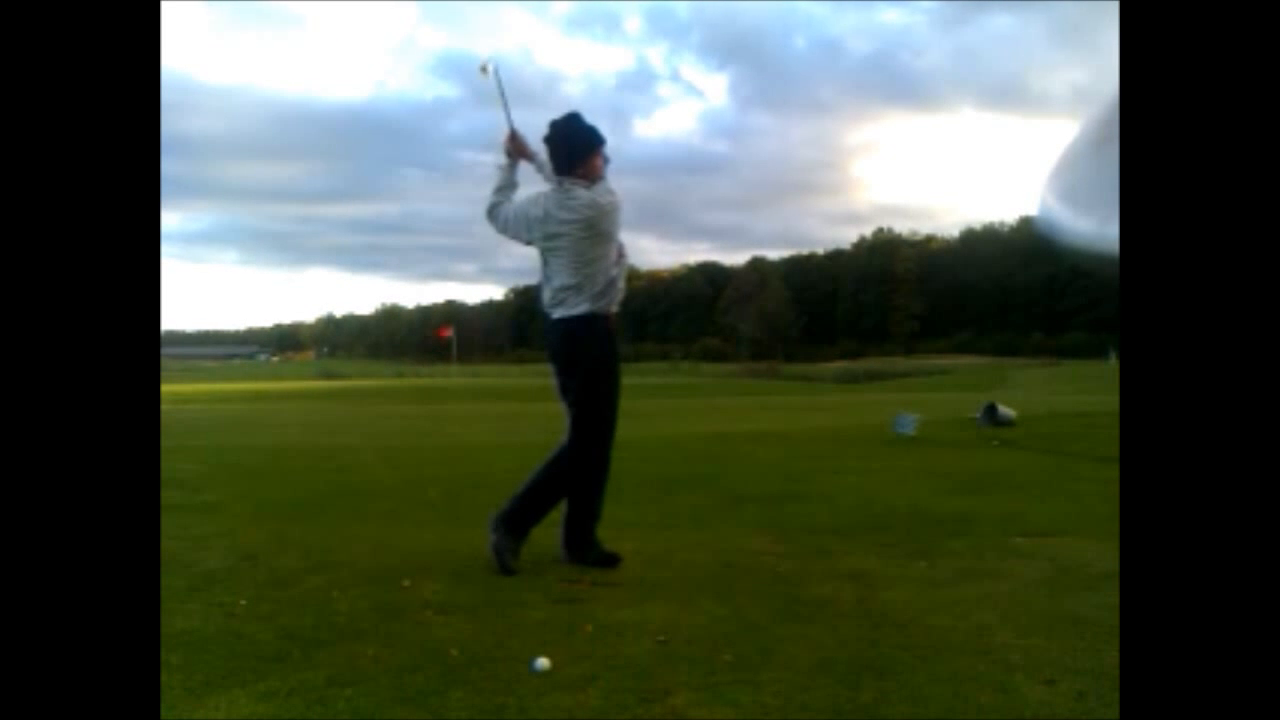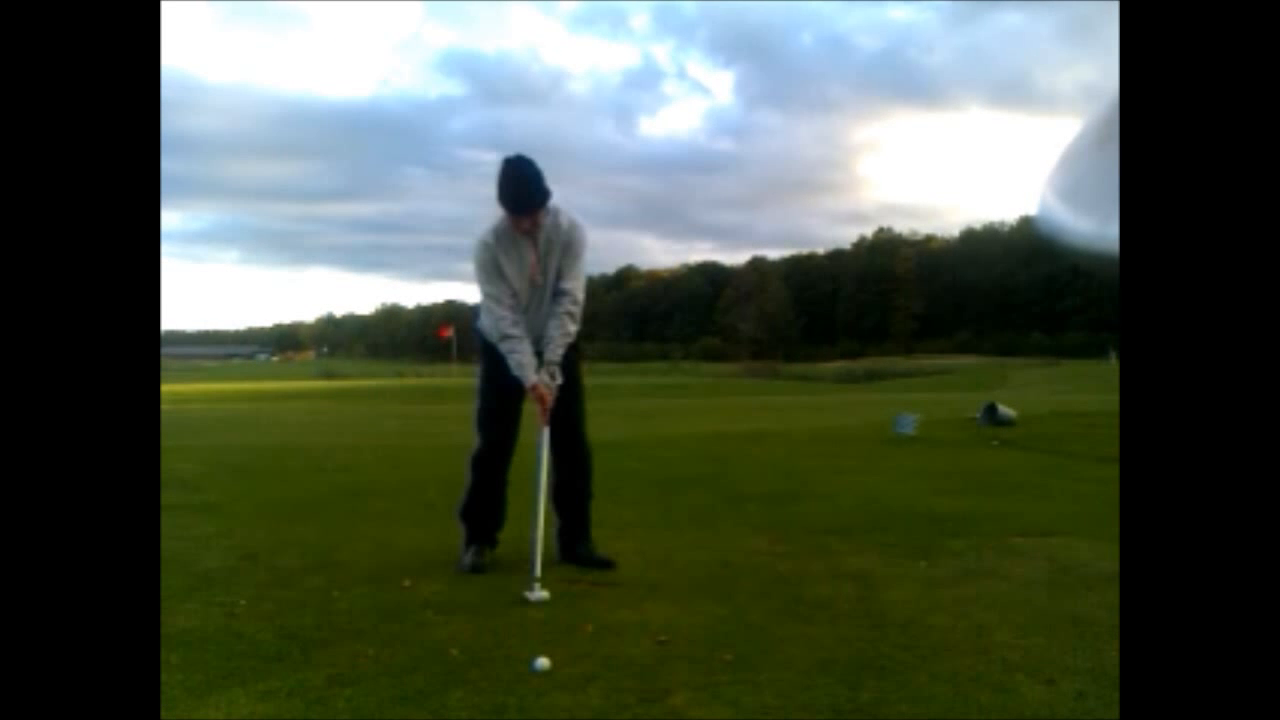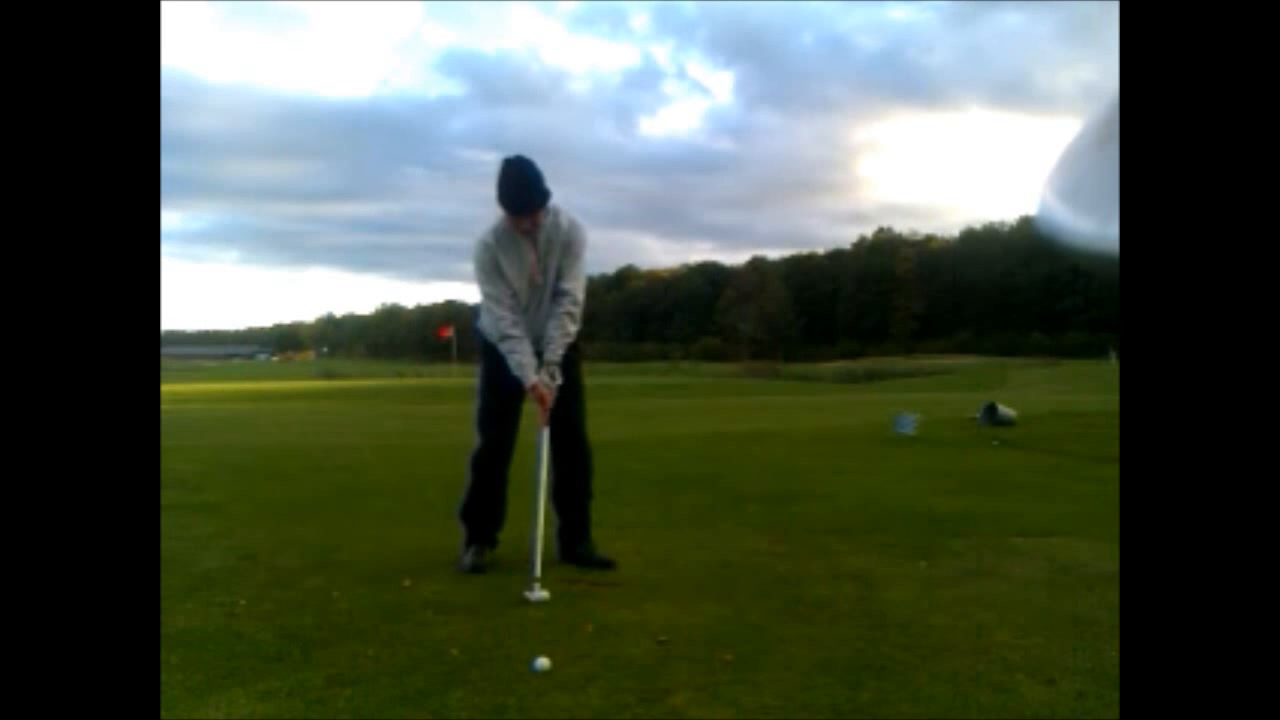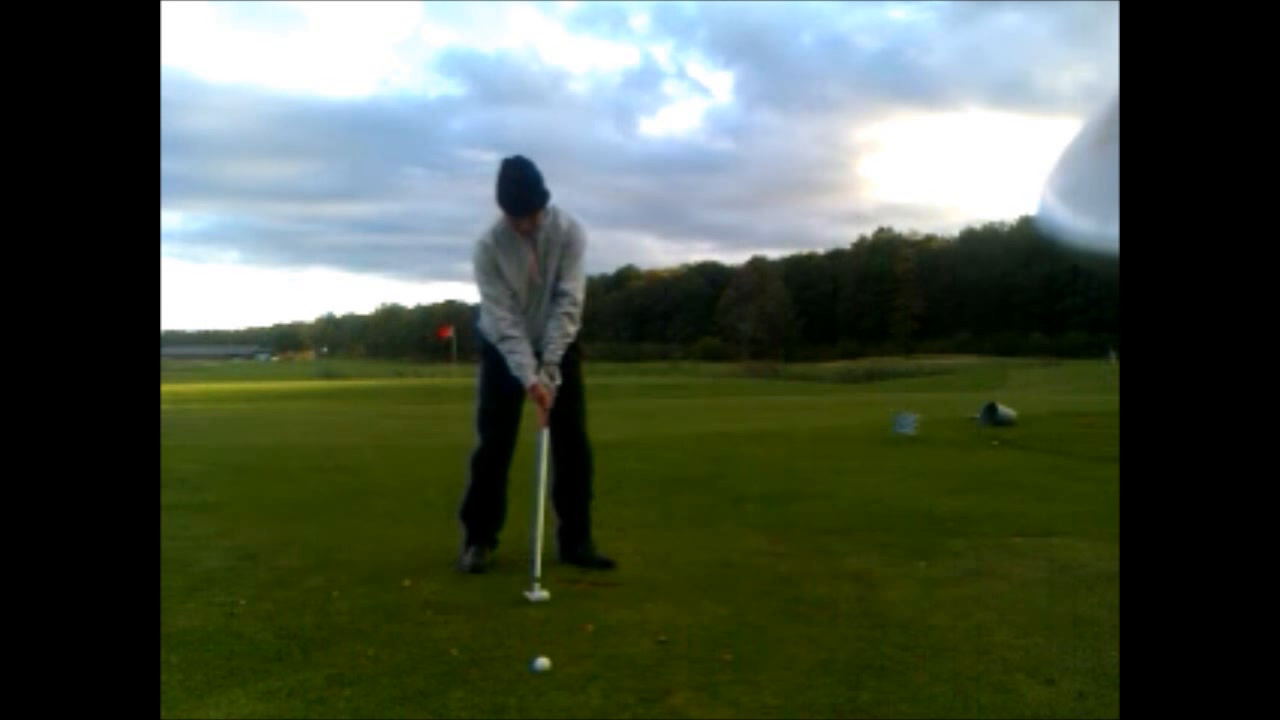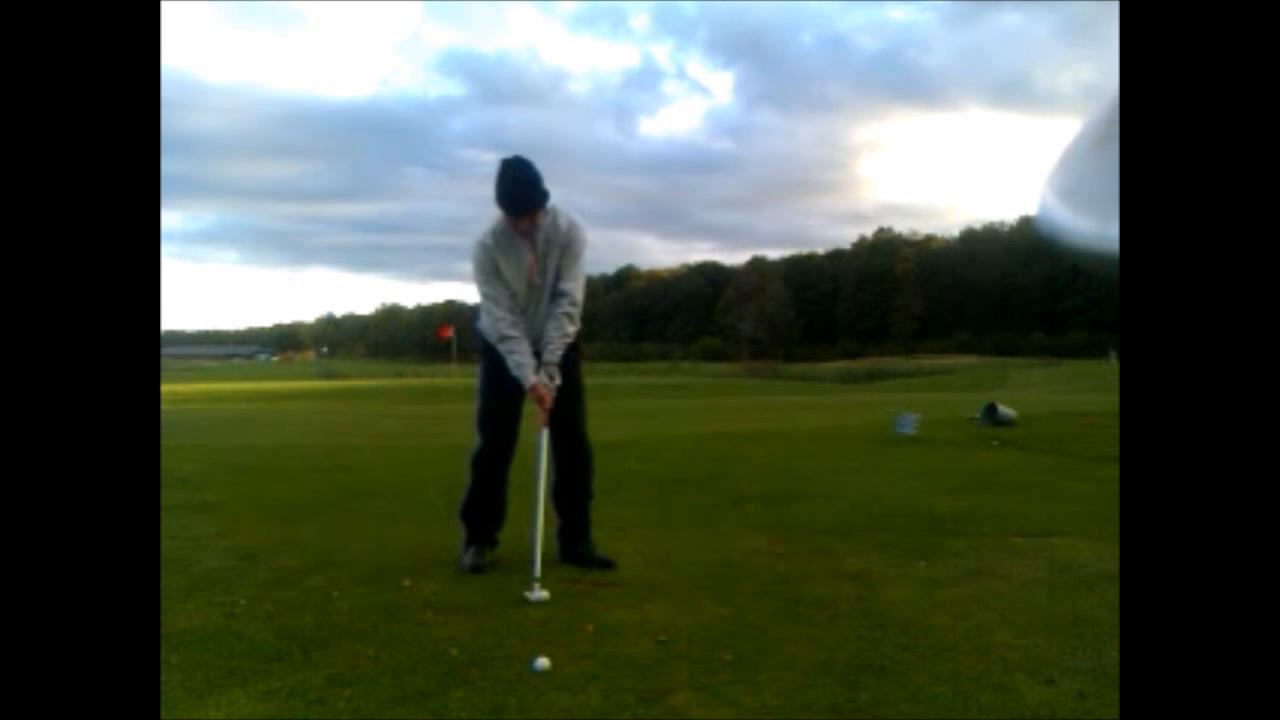
dt=0.5s
person 1, frame 1
left shoulder: (537, 208)
right shoulder: (603, 204)
left elbow: (497, 213)
left wrist: (512, 162)
right wrist: (532, 157)
left hip: (562, 328)
right hip: (590, 330)
left knee: (591, 437)
right knee: (588, 440)
left ankle: (579, 538)
right ankle: (513, 521)
person 1, frame 2
left shoulder: (569, 231)
right shoulder: (489, 245)
left elbow: (569, 301)
right elbow: (503, 318)
left wrist: (550, 368)
right wrist: (530, 377)
left hip: (557, 344)
right hip: (504, 348)
left knee: (572, 443)
right knee: (495, 443)
left ankle: (575, 539)
right ankle: (479, 537)
person 1, frame 3
left shoulder: (569, 230)
right shoulder: (489, 245)
left elbow: (569, 301)
right elbow: (503, 318)
left wrist: (550, 368)
right wrist: (530, 378)
left hip: (558, 344)
right hip: (504, 348)
left knee: (572, 442)
right knee: (494, 443)
left ankle: (575, 539)
right ankle: (479, 538)
person 1, frame 4
left shoulder: (569, 231)
right shoulder: (488, 246)
left elbow: (569, 302)
right elbow: (503, 318)
left wrist: (549, 368)
right wrist: (530, 378)
left hip: (558, 344)
right hip: (504, 348)
left knee: (572, 442)
right knee: (494, 443)
left ankle: (576, 539)
right ankle: (479, 538)
person 1, frame 5
left shoulder: (568, 231)
right shoulder: (488, 246)
left elbow: (568, 302)
right elbow: (502, 319)
left wrist: (548, 368)
right wrist: (529, 378)
left hip: (558, 344)
right hip: (503, 349)
left knee: (573, 442)
right knee: (494, 443)
left ankle: (576, 539)
right ankle: (479, 538)
